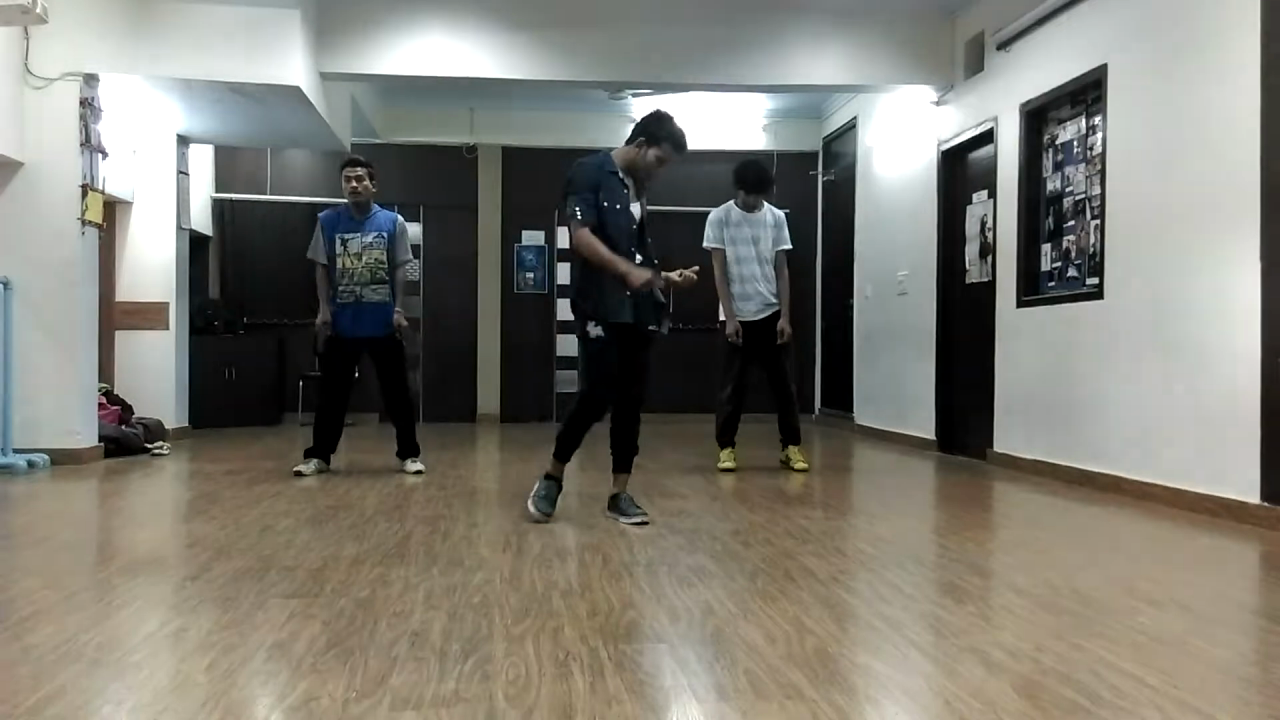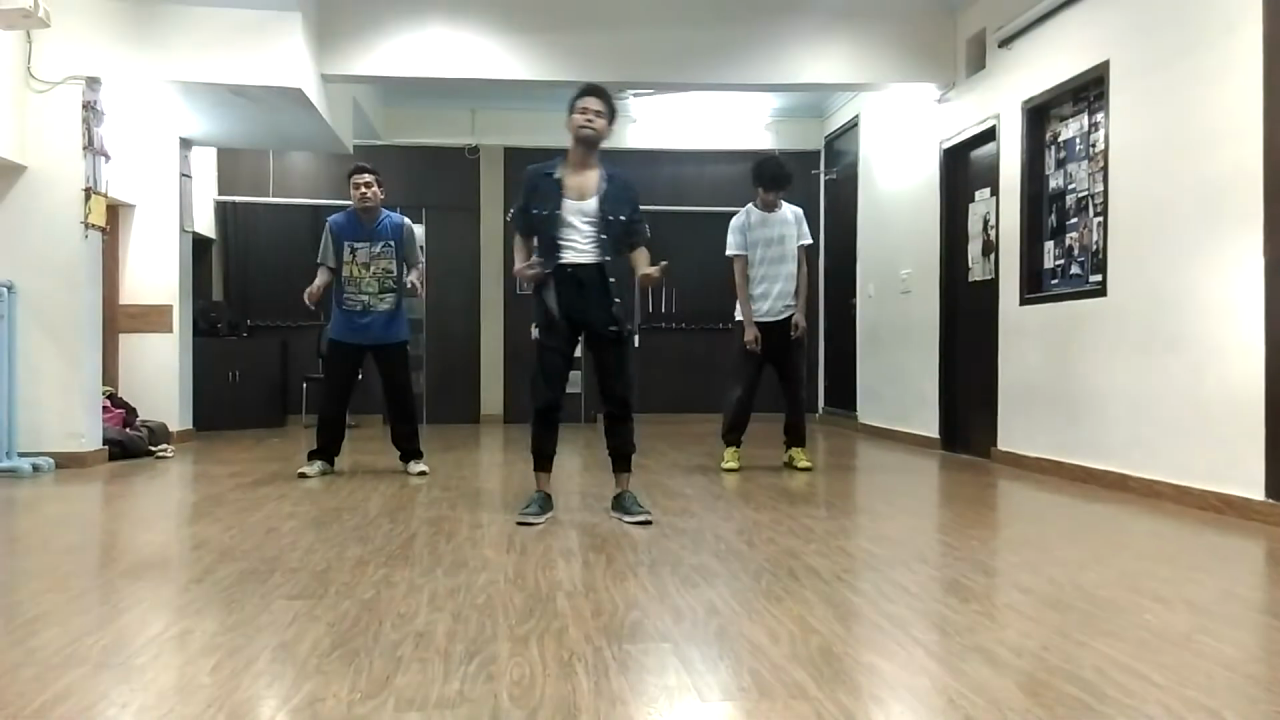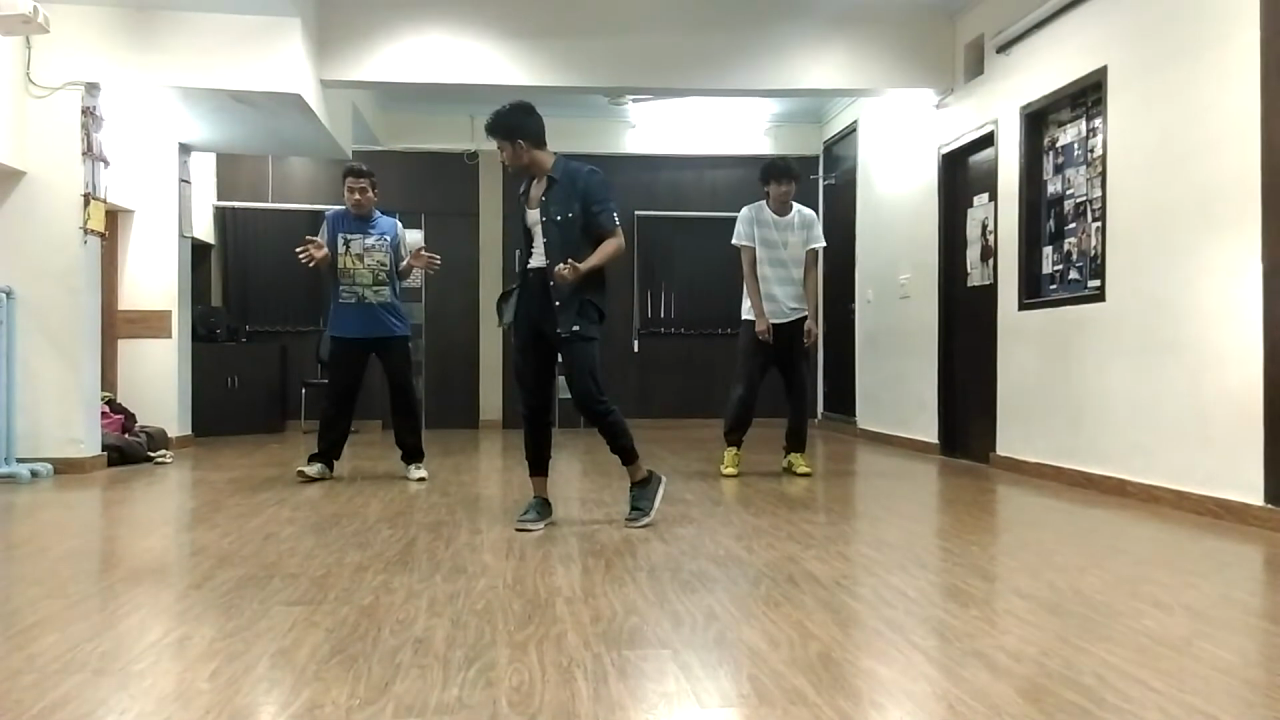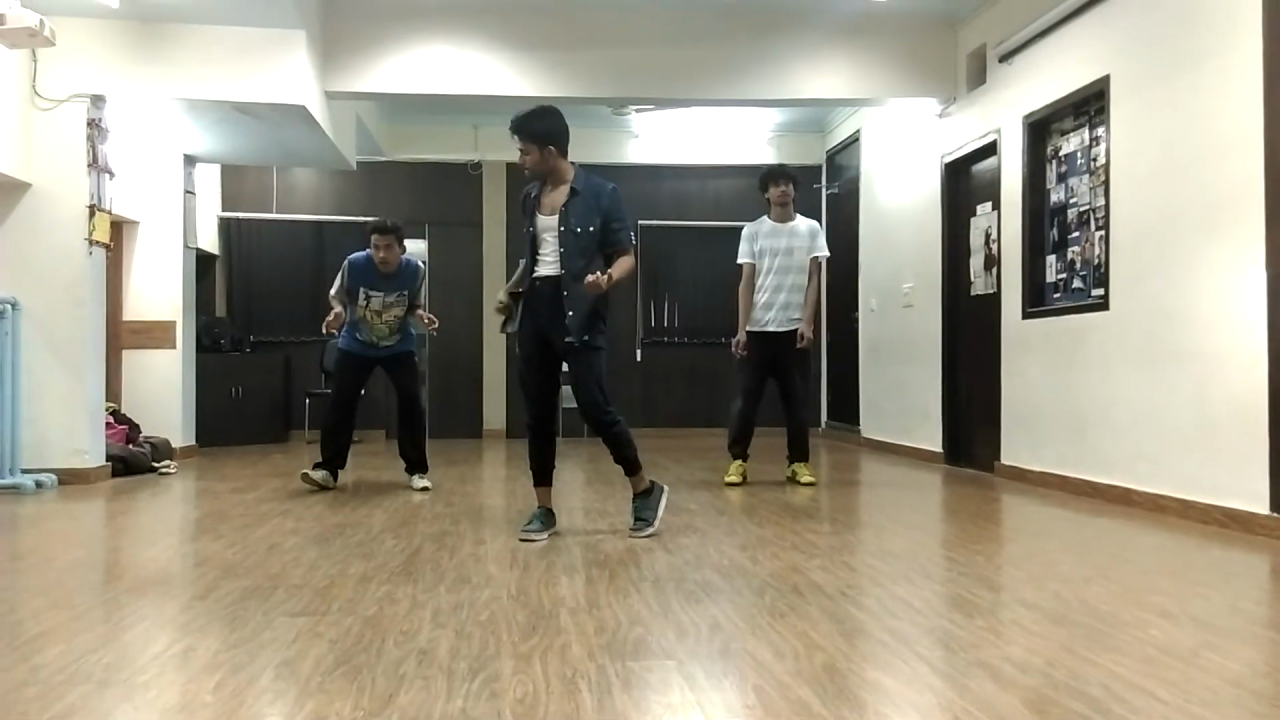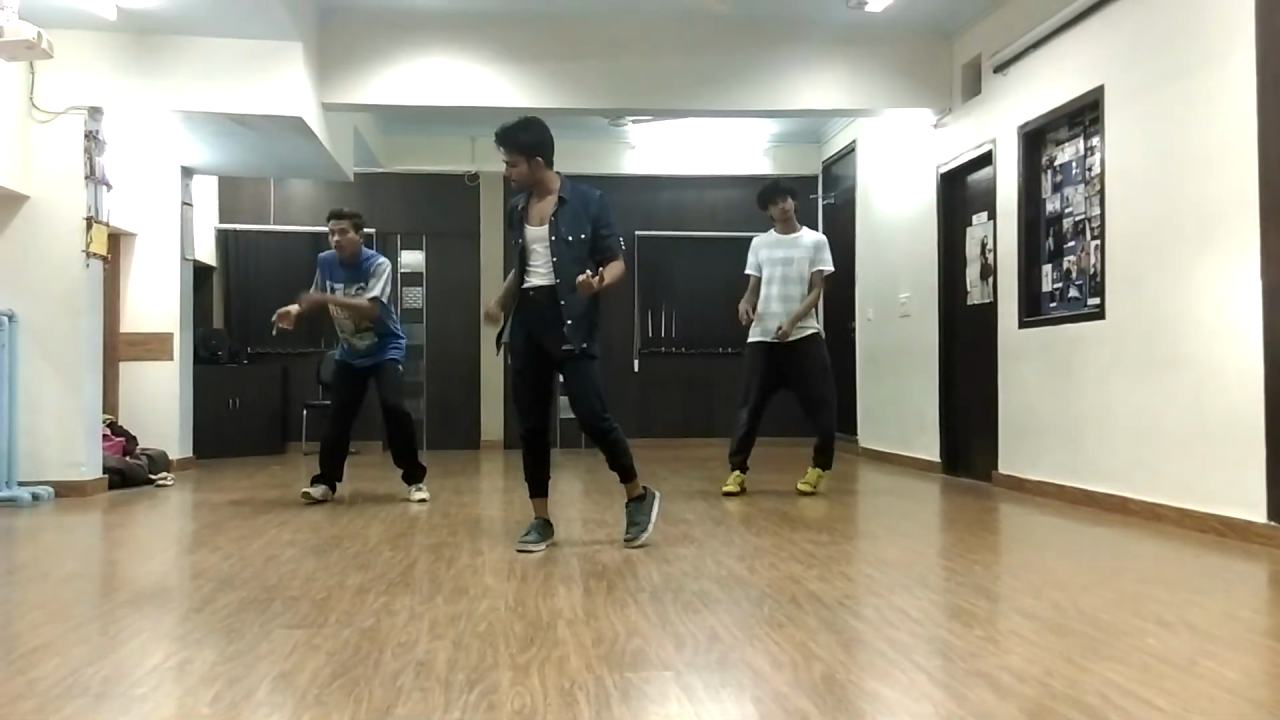
dt=0.7s
person 1, frame 1
left shoulder: (638, 187)
right shoulder: (590, 172)
right elbow: (580, 235)
left wrist: (663, 277)
right wrist: (627, 271)
left hip: (636, 303)
right hip: (601, 300)
left knee: (631, 398)
right knee: (598, 393)
left ankle: (619, 493)
right ankle: (552, 477)
person 1, frame 2
left shoulder: (621, 186)
right shoulder: (538, 179)
left elbow: (636, 244)
right elbow: (522, 234)
left wrist: (645, 269)
right wrist: (521, 263)
left hip: (606, 295)
right hip: (557, 295)
left knee: (617, 398)
right knee: (546, 397)
left ankle: (623, 493)
right ankle: (542, 493)
person 1, frame 3
left shoulder: (583, 178)
right shoulder: (527, 190)
left elbow: (615, 241)
left wrist: (580, 269)
right wrist: (517, 295)
left hip: (573, 302)
right hip: (532, 300)
left knee: (588, 396)
right knee: (533, 403)
left ankle: (643, 479)
right ankle: (540, 499)
person 1, frame 4
left shoulder: (601, 193)
right shoulder: (530, 197)
left elbow: (626, 255)
left wrist: (607, 279)
right wrist: (509, 293)
left hip: (578, 310)
right hip: (535, 309)
left knee: (594, 406)
right knee: (538, 412)
left ankle: (646, 490)
right ankle: (544, 509)
person 1, frame 5
left shoulder: (588, 201)
right shoulder: (517, 208)
left elbow: (616, 261)
left wrist: (598, 282)
right wrist: (499, 302)
left hip: (571, 319)
right hip: (527, 319)
left knee: (592, 414)
right knee: (532, 424)
left ankle: (639, 496)
right ankle: (541, 520)
person 2, frame 1
left shoulder: (776, 218)
right shoulder: (719, 217)
left elbow: (782, 270)
right elbow: (719, 271)
left wrist: (784, 316)
right wrist: (730, 317)
left hip: (771, 314)
right hip: (737, 316)
left knee: (783, 383)
right knee: (733, 385)
left ankle: (791, 447)
right ankle: (726, 448)
person 2, frame 2
left shoulder: (796, 215)
right shoulder: (741, 222)
left elbow: (802, 267)
right elbow: (740, 277)
left wrist: (800, 311)
right wrist: (749, 324)
left hip: (788, 316)
right hip: (753, 319)
left knee: (795, 385)
right knee: (744, 387)
left ankle: (795, 447)
right ankle: (731, 447)
person 2, frame 3
left shoulder: (808, 218)
right shoulder: (749, 215)
left elbow: (810, 271)
right elbow: (748, 269)
left wrist: (811, 317)
right wrist: (760, 316)
left hip: (795, 318)
right hip: (757, 318)
left knee: (799, 388)
right knee: (745, 386)
left ankle: (795, 453)
right ankle: (731, 449)
person 2, frame 4
left shoulder: (811, 229)
right shoulder: (753, 231)
left elbow: (814, 279)
right elbow: (747, 282)
left wrist: (807, 322)
right wrist: (741, 328)
left hip: (794, 328)
right hip: (759, 329)
left knee: (797, 398)
right knee: (747, 396)
left ankle: (798, 463)
right ankle: (738, 461)
person 2, frame 5
left shoulder: (816, 240)
right shoulder: (759, 244)
left elbow: (816, 291)
right elbow: (753, 289)
left wrist: (792, 321)
right wrist: (745, 304)
left hip: (805, 335)
right hip: (762, 338)
left knee: (822, 404)
right knee: (751, 406)
left ankle: (818, 467)
right ankle: (737, 470)
person 3, frame 1
left shoulder: (393, 222)
right shoulder: (328, 221)
left elbow: (400, 269)
right elbow: (321, 269)
left wrist: (398, 309)
right wrist: (323, 309)
left hip: (383, 323)
right hip: (342, 324)
left knee: (397, 391)
right knee: (332, 391)
left ankle: (409, 454)
right ankle: (319, 455)
person 3, frame 2
left shoulder: (401, 226)
right shoulder: (336, 225)
left elbow: (414, 264)
right elbow: (328, 267)
left wrist: (413, 278)
right wrist: (318, 285)
left hip: (391, 328)
right hip: (345, 328)
left knee: (400, 394)
right knee: (334, 395)
left ankle: (411, 455)
right ankle: (323, 456)
person 3, frame 3
left shoulder: (393, 226)
right shoulder: (333, 220)
left elbow: (400, 273)
right elbow: (327, 267)
left wrist: (412, 263)
right wrist: (321, 256)
left hip: (390, 324)
right hip: (346, 326)
left knee: (403, 390)
right knee: (339, 393)
left ankle: (413, 459)
right ankle: (323, 460)
person 3, frame 4
left shoulder: (415, 270)
right shoulder: (354, 264)
left elbow: (415, 306)
right elbow: (337, 296)
left wrist: (421, 315)
right wrist: (339, 311)
left hip: (399, 346)
right hip: (355, 344)
left knee: (410, 400)
right knee: (341, 401)
left ankle: (417, 470)
right ankle: (328, 469)
person 3, frame 5
left shoulder: (378, 264)
right shoulder: (325, 261)
left elbow: (372, 307)
right elbow: (318, 298)
left wrist: (330, 299)
right wrist: (296, 309)
left hip: (385, 349)
right hip: (349, 353)
left knee: (394, 407)
right knee: (338, 415)
left ankle: (414, 479)
right ankle: (326, 482)
